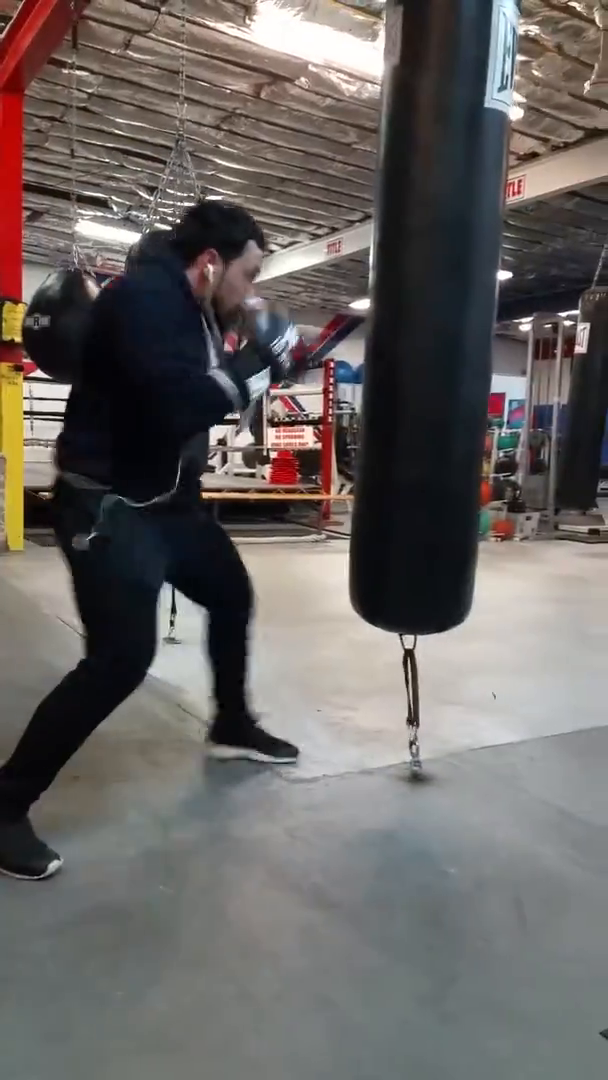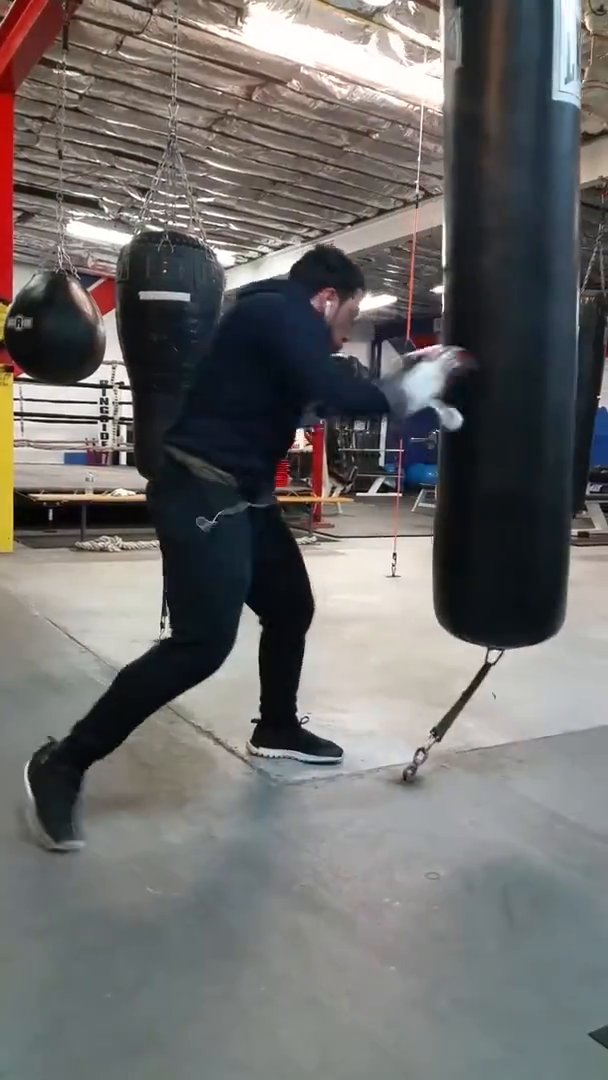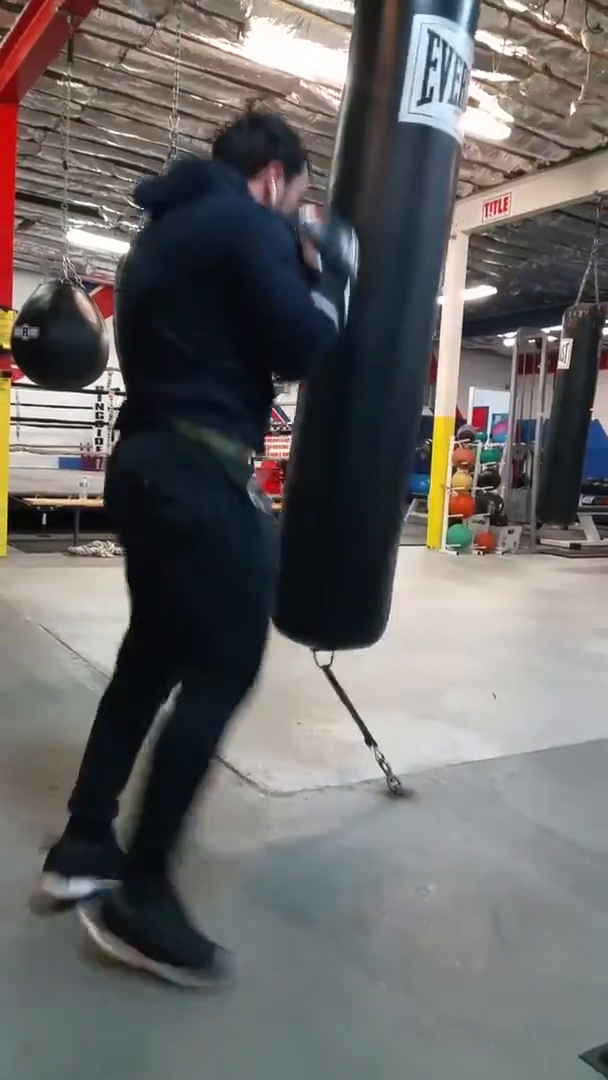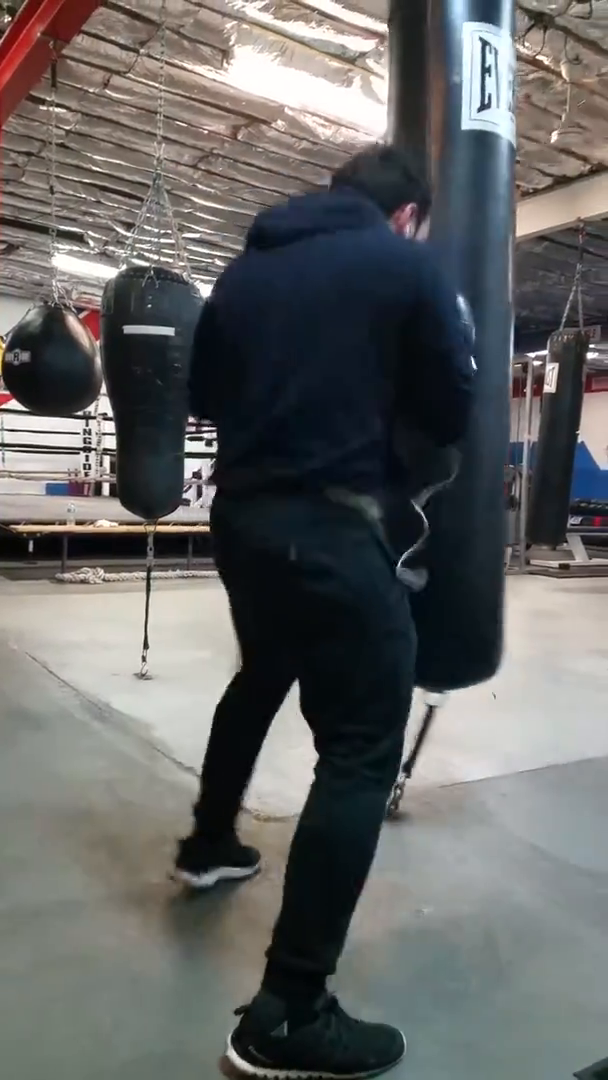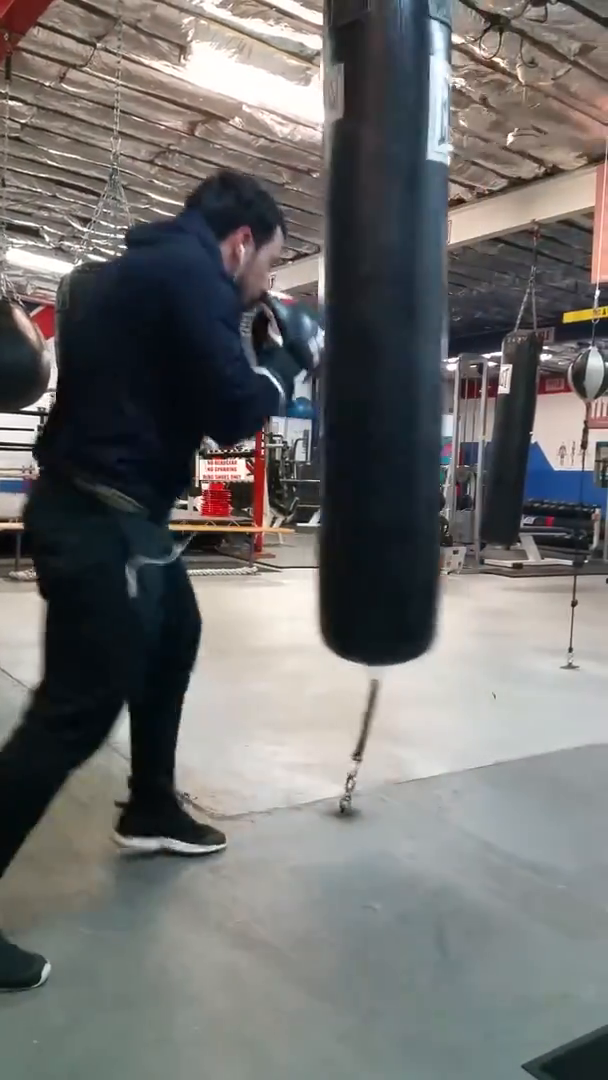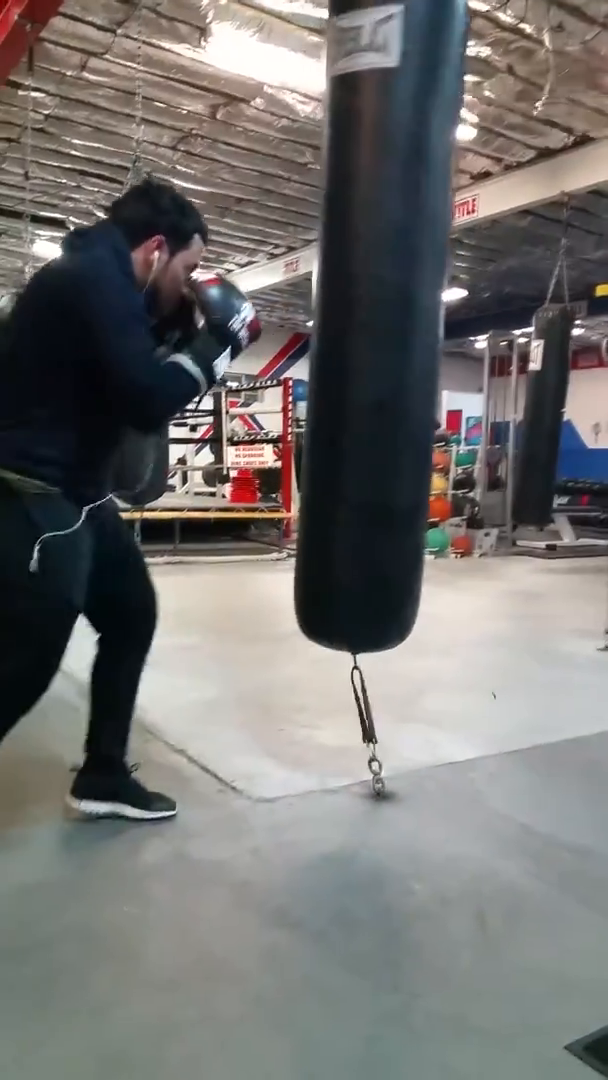
dt=0.7s
person 1, frame 1
left shoulder: (185, 306)
right shoulder: (144, 296)
left elbow: (196, 384)
right elbow: (181, 403)
left wrist: (264, 359)
right wrist: (259, 364)
left hip: (165, 497)
right hip: (108, 507)
left knee: (231, 598)
right knee: (120, 661)
left ankle: (234, 727)
person 1, frame 2
left shoulder: (285, 319)
right shoulder: (282, 313)
left elbow: (310, 403)
right elbow: (330, 393)
right wrist: (419, 382)
left hip: (239, 493)
right hip: (201, 492)
left knee: (291, 608)
right knee: (202, 643)
left ankle: (277, 730)
right ankle: (62, 766)
person 1, frame 3
left shoulder: (168, 227)
right shoulder: (248, 224)
right elbow: (294, 348)
left wrist: (293, 272)
right wrist: (331, 281)
left hip: (149, 462)
right hip: (198, 469)
left knee: (155, 652)
right knee: (222, 668)
left ankle: (83, 845)
right ankle: (137, 894)
person 1, frame 4
left shoulder: (249, 265)
right shoulder: (407, 267)
left elbow: (206, 396)
right elbow: (444, 417)
right wrist: (431, 353)
left hip: (243, 516)
right hip: (328, 530)
left knee: (268, 672)
right knee: (361, 756)
left ankle: (211, 838)
person 1, frame 5
left shoulder: (136, 269)
right shoulder: (194, 275)
right elbow: (236, 412)
left wrist: (255, 348)
right wrist: (286, 357)
left hip: (106, 507)
right hip: (100, 518)
left knee: (172, 643)
right knee: (76, 710)
left ankle: (151, 809)
person 1, frame 6
left shoulder: (107, 277)
right shoulder: (91, 279)
left elbow: (129, 373)
right elbow: (151, 399)
left wrist: (190, 326)
right wrist: (215, 340)
left hip: (74, 497)
left knee: (133, 617)
left ankle: (104, 777)
